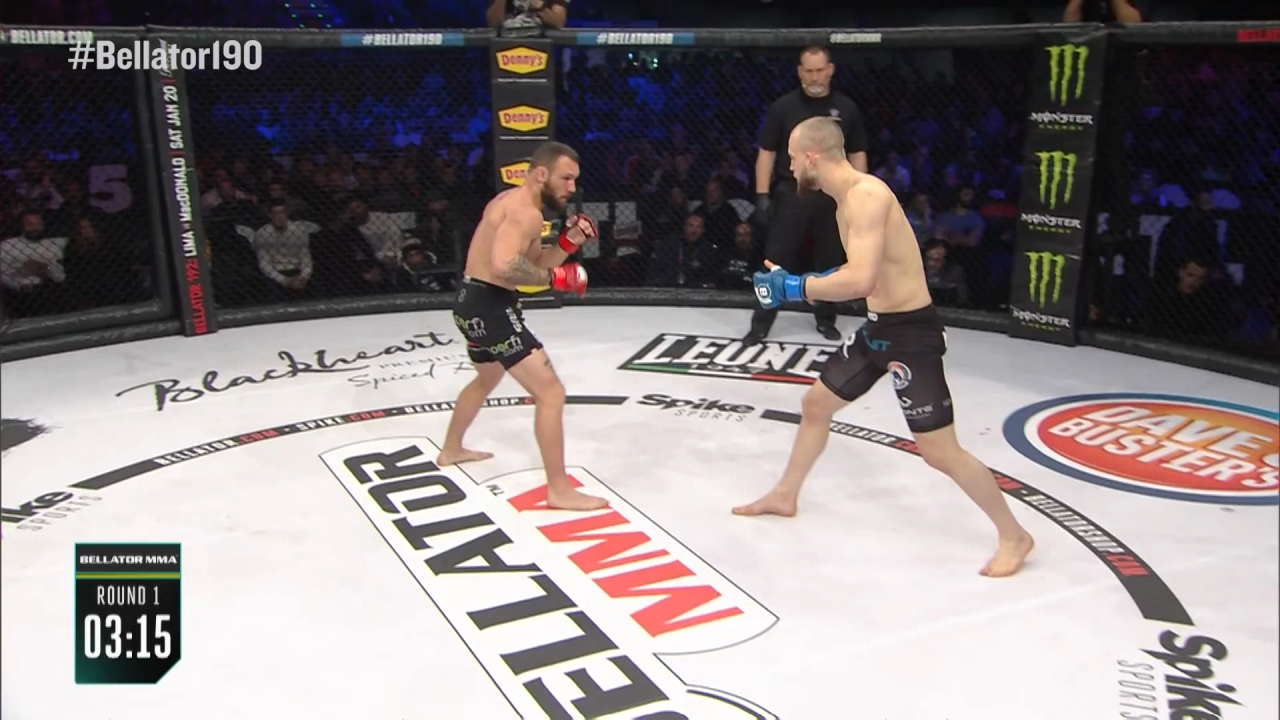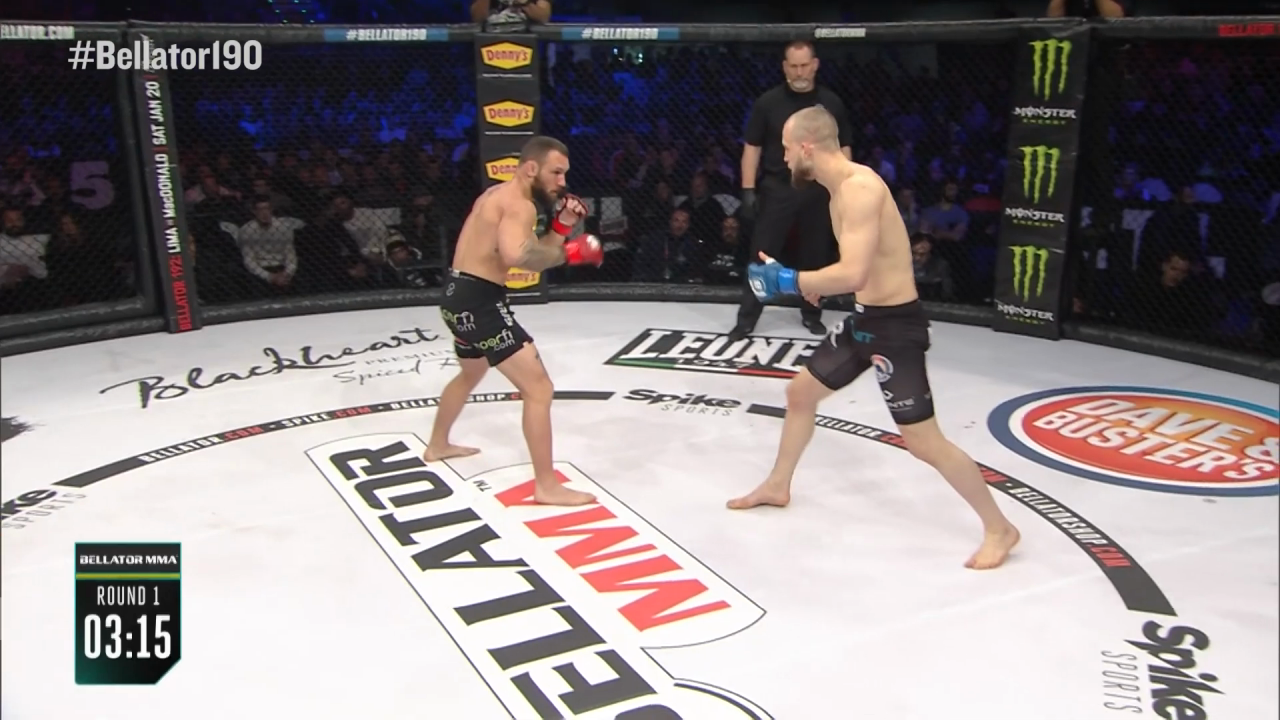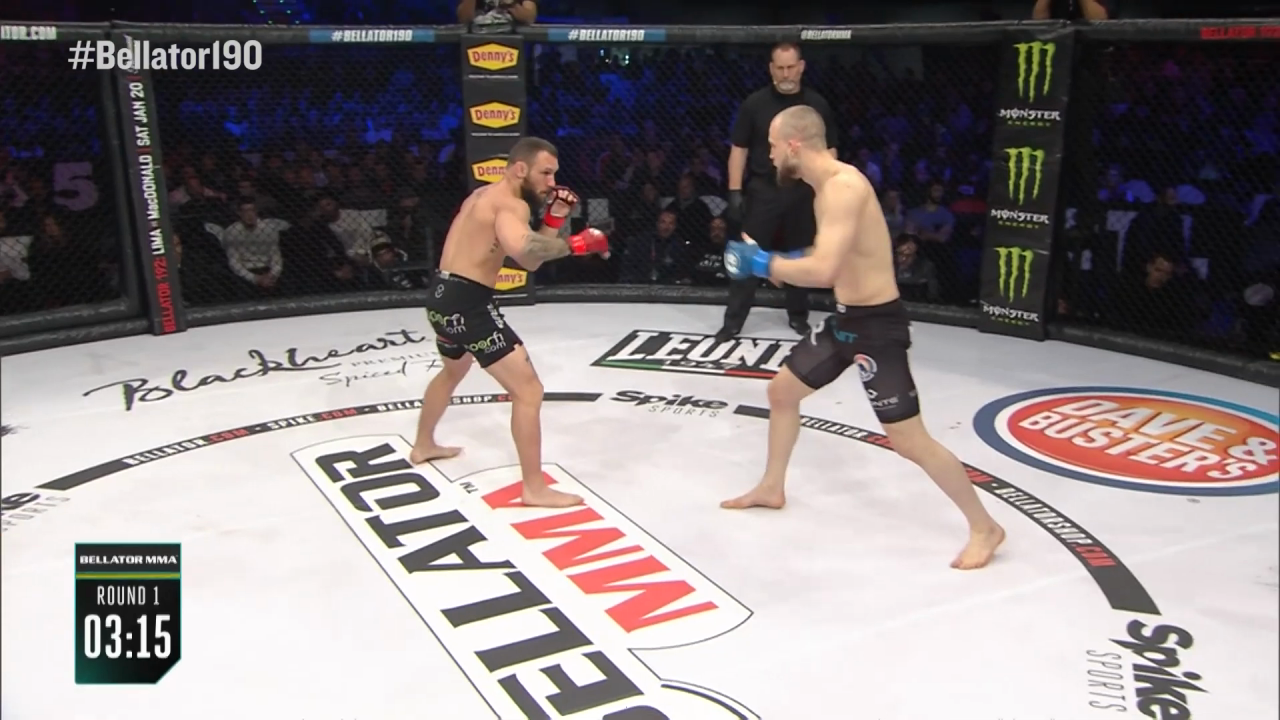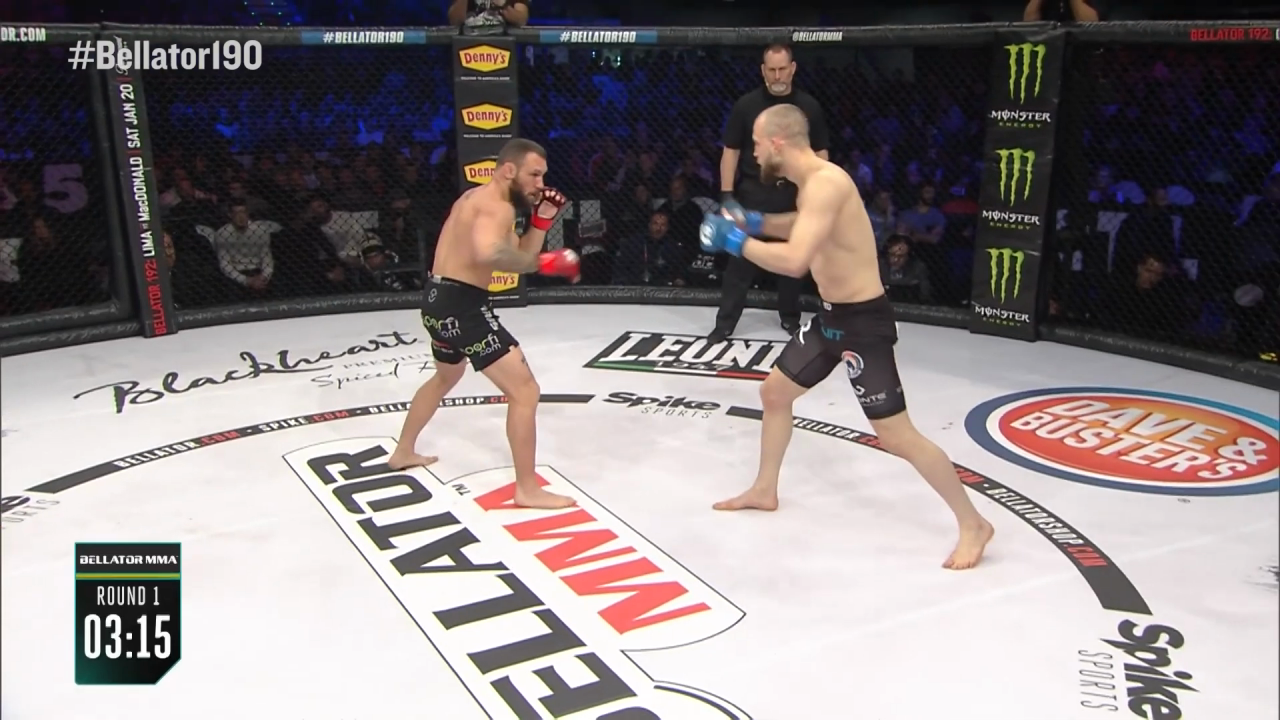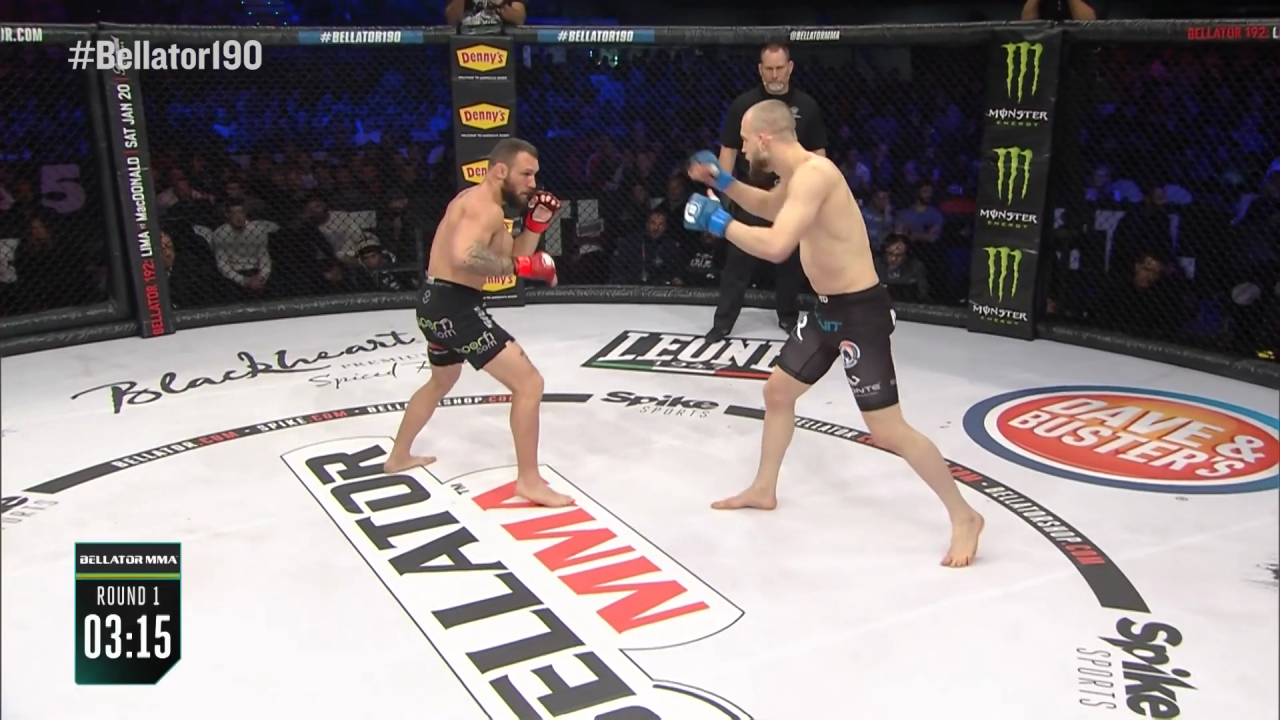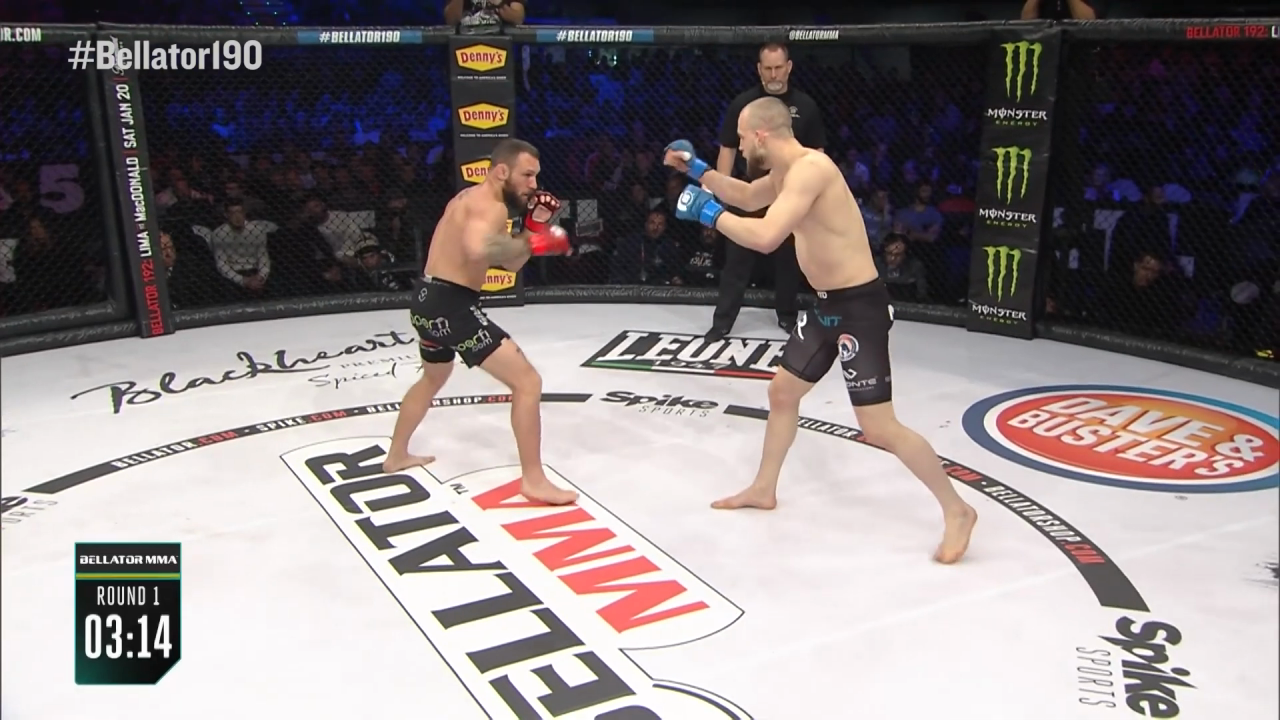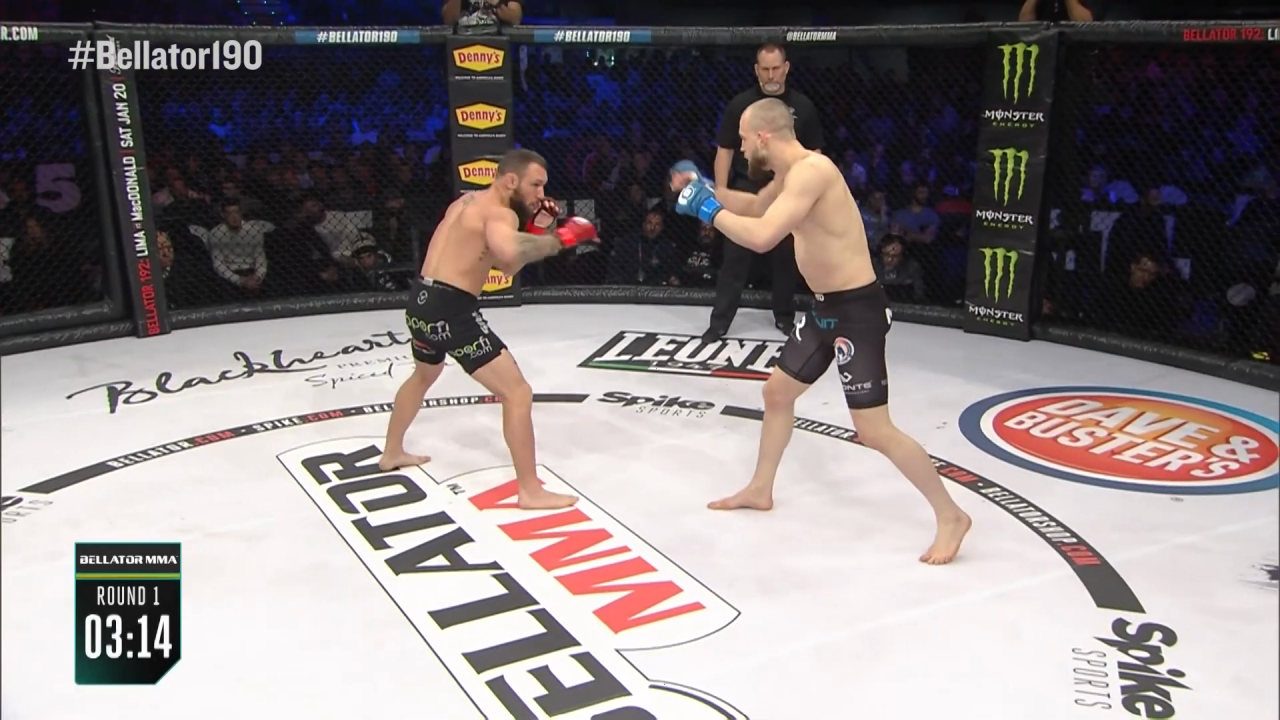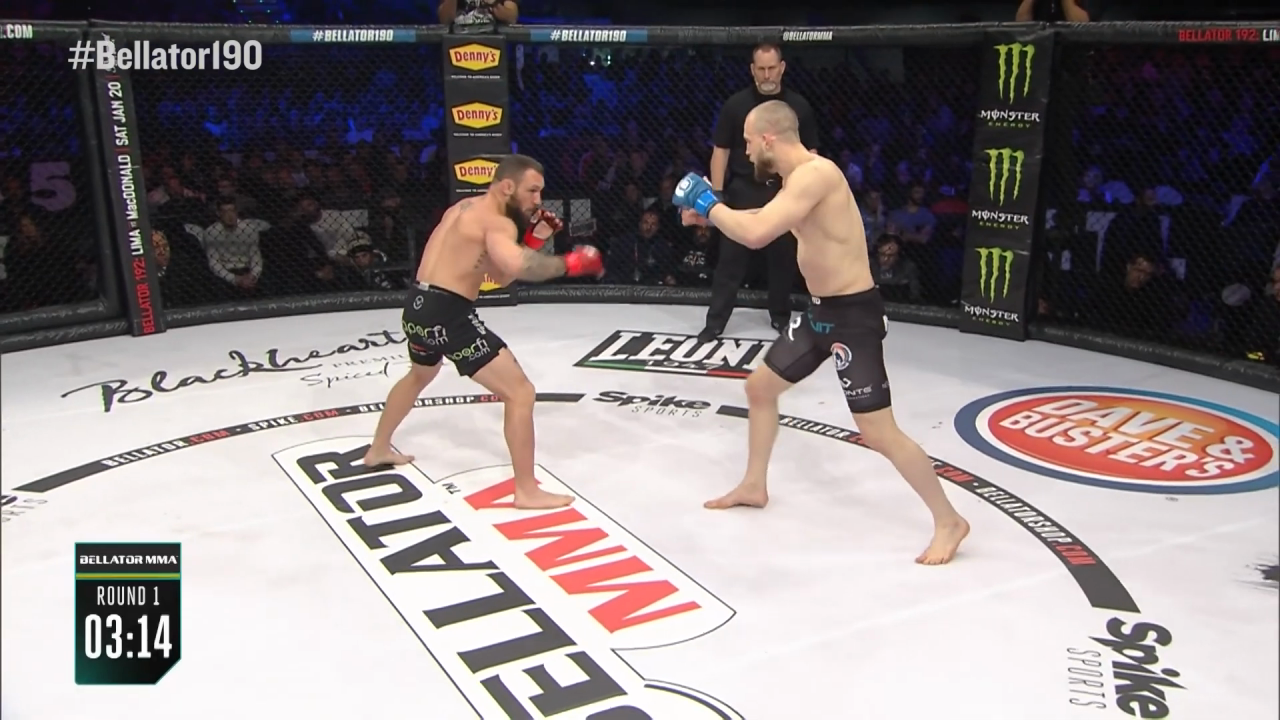
dt=0.1s
person 1, frame 1
left shoulder: (866, 196)
right shoulder: (849, 197)
left elbow: (860, 280)
left wrist: (795, 287)
right wrist: (818, 284)
left hip: (911, 333)
right hip: (877, 328)
left knee: (940, 451)
right knee: (815, 406)
left ankle: (1013, 537)
right ankle: (784, 496)
person 1, frame 2
left shoulder: (860, 188)
right shoulder: (843, 186)
left elbow: (853, 275)
left wrist: (790, 281)
right wrist: (814, 280)
left hip: (897, 326)
right hip: (864, 320)
left knee: (925, 443)
right knee: (800, 393)
left ankle: (999, 529)
right ankle: (776, 486)
person 1, frame 3
left shoulder: (844, 187)
right shoulder: (827, 184)
left elbow: (823, 270)
left wrist: (762, 263)
right wrist: (771, 257)
left hip: (878, 325)
right hip: (845, 317)
left knee: (909, 441)
right knee: (781, 391)
left ankle: (984, 528)
right ankle: (770, 488)
person 1, frame 4
left shoulder: (826, 183)
right shoulder: (810, 180)
left elbow: (795, 261)
left wrist: (736, 242)
right wrist: (756, 223)
left hip: (864, 321)
right hip: (831, 315)
left knee: (897, 437)
right knee: (774, 393)
left ankle: (972, 526)
right ankle: (764, 490)
person 1, frame 5
left shoulder: (815, 173)
right shoulder: (796, 174)
left elbow: (776, 246)
right elbow: (766, 204)
left wrist: (718, 222)
right wrist: (722, 182)
left hip: (863, 312)
right hip: (828, 308)
left knee: (889, 431)
right knee: (778, 393)
left ankle: (964, 518)
right ankle: (762, 490)
person 1, frame 6
left shoulder: (811, 168)
right shoulder: (789, 171)
left elbow: (765, 237)
right elbow: (749, 198)
left wrist: (708, 213)
right wrist: (698, 170)
left hip: (860, 307)
right hip: (827, 305)
left knee: (879, 428)
right knee: (782, 394)
left ankle: (956, 512)
right ankle: (762, 489)
person 1, frame 7
left shoulder: (813, 171)
right shoulder: (790, 174)
left elbow: (762, 237)
right elbow: (755, 207)
left wrist: (710, 209)
right wrist: (707, 190)
left hip: (857, 310)
right hip: (824, 307)
left knee: (874, 430)
right knee: (777, 394)
left ankle: (950, 518)
right ankle: (759, 490)
person 1, frame 8
left shoulder: (816, 174)
right shoulder: (797, 175)
left elbow: (756, 234)
right elbow: (764, 220)
left wrist: (708, 205)
right wrist: (709, 204)
left hip: (854, 315)
right hip: (820, 311)
left knee: (878, 433)
right knee: (759, 388)
left ankle: (948, 522)
right ankle: (753, 487)
person 2, frame 1
left shoulder: (511, 201)
right shoulder: (525, 211)
left elbow: (533, 264)
right elbow: (504, 266)
left wrist: (570, 240)
right wrist: (557, 277)
left hip: (473, 302)
right hip: (489, 307)
left knee: (487, 378)
right knee: (551, 394)
left ankle: (451, 449)
right ankle: (560, 491)
person 2, frame 2
left shoulder: (501, 195)
right shoulder: (518, 204)
left elbow: (530, 253)
right elbow: (516, 256)
left wrist: (562, 227)
right wrist: (573, 252)
left hip: (461, 296)
right hip: (479, 300)
left knee: (470, 373)
right knee: (539, 389)
left ankle: (438, 445)
right ankle: (547, 486)
person 2, frame 3
left shoulder: (488, 195)
right shoulder: (510, 204)
left elbow: (529, 255)
right elbow: (524, 250)
left wrist: (555, 219)
right wrist: (577, 243)
left hip: (445, 296)
right hip: (467, 302)
left knee: (453, 371)
right knee: (528, 392)
left ankle: (423, 445)
right ankle: (534, 489)
person 2, frame 4
left shoulder: (479, 198)
right shoulder: (496, 206)
left elbow: (516, 257)
right elbow: (491, 256)
left wrist: (543, 219)
right wrist: (548, 262)
left hip: (440, 300)
right hip: (461, 306)
left knee: (446, 378)
right knee: (525, 392)
left ankle: (403, 453)
right ankle: (527, 489)
person 2, frame 5
left shoulder: (475, 200)
right shoulder: (485, 207)
left elbow: (509, 257)
right elbow: (463, 257)
left wrist: (537, 222)
right wrist: (526, 265)
left hip: (434, 302)
right hip: (456, 307)
left knee: (442, 382)
right knee: (529, 384)
left ankle: (399, 456)
right ankle: (530, 481)
person 2, frame 6
left shoulder: (474, 199)
right shoulder: (490, 205)
left elbow: (509, 260)
right elbow: (479, 250)
left wrist: (536, 222)
right wrist: (538, 243)
left hip: (429, 300)
right hip: (452, 305)
left knee: (432, 379)
right knee: (527, 382)
left ankle: (397, 455)
right ankle: (534, 479)
person 2, frame 7
left shoulder: (470, 202)
right shoulder: (496, 212)
left elbow: (505, 264)
right elbow: (511, 251)
left wrist: (538, 227)
right wrist: (566, 236)
left hip: (423, 302)
right hip: (452, 310)
left knee: (424, 376)
right knee: (517, 394)
left ankle: (392, 453)
right ankle: (530, 491)
person 2, frame 8
left shoulder: (467, 208)
right shoulder: (495, 221)
left elbow: (501, 276)
right elbow: (518, 265)
left wrist: (534, 238)
right wrist: (570, 263)
left hip: (420, 307)
right hip: (448, 314)
left knee: (419, 376)
right knee: (520, 394)
left ankle: (379, 450)
right ankle: (527, 490)
person 3, frame 1
left shoulder: (846, 109)
right shoulder: (783, 107)
left elbow: (857, 155)
right elbow: (767, 152)
right wrist: (762, 194)
left hip: (831, 195)
right hip: (790, 193)
left knee: (829, 261)
right knee: (776, 260)
left ankle: (826, 320)
right ankle: (760, 325)
person 3, frame 2
left shoulder: (831, 103)
right shoulder: (768, 101)
left elbow: (843, 149)
right elbow: (752, 147)
right wrist: (748, 189)
left hip: (818, 189)
right hip: (777, 187)
left knee: (815, 255)
right knee: (762, 255)
left ankle: (811, 314)
right ankle: (746, 319)
person 3, frame 3
left shoulder: (817, 105)
right shoulder: (755, 103)
left elbow: (829, 151)
right elbow: (739, 149)
right wrist: (735, 191)
left hip: (804, 191)
right hip: (763, 189)
left ankle: (798, 316)
right ankle: (733, 321)
person 3, frame 4
left shoulder: (809, 107)
right shoulder: (746, 105)
left elbow: (820, 152)
right elbow: (731, 150)
right wrist: (727, 192)
left hip: (795, 192)
right hip: (755, 191)
right knee: (740, 259)
left ankle: (790, 317)
right ankle: (725, 322)
person 3, frame 5
left shoulder: (807, 106)
right shoulder: (744, 104)
left elbow: (817, 152)
right elbow: (728, 149)
right hip: (752, 190)
left knee: (790, 258)
right knee: (739, 259)
left ankle: (788, 316)
right ankle: (723, 322)
person 3, frame 6
left shoulder: (805, 105)
right shoulder: (742, 103)
left elbow: (816, 151)
right elbow: (727, 149)
left knee: (789, 257)
right knee: (738, 258)
left ankle: (787, 315)
right ankle: (723, 321)
person 3, frame 7
left shoulder: (802, 106)
right shoulder: (740, 104)
left elbow: (813, 152)
right elbow: (725, 150)
right wrist: (721, 191)
right hip: (748, 190)
left knee: (787, 258)
right knee: (735, 259)
left ankle: (784, 316)
right ankle: (719, 322)
person 3, frame 8
left shoulder: (799, 106)
right shoulder: (736, 104)
left elbow: (809, 152)
right elbow: (721, 150)
right wrist: (717, 191)
right hip: (744, 190)
left knee: (783, 258)
right knee: (731, 258)
left ankle: (780, 316)
right ankle: (716, 321)
